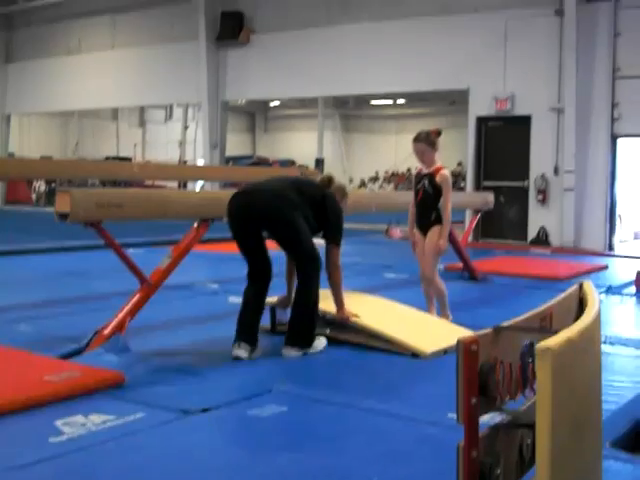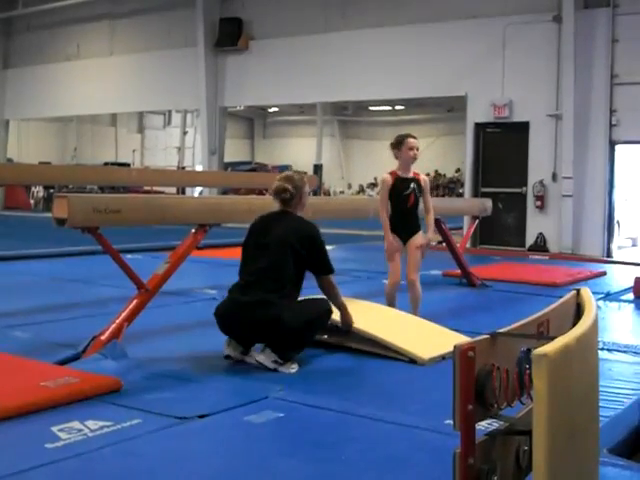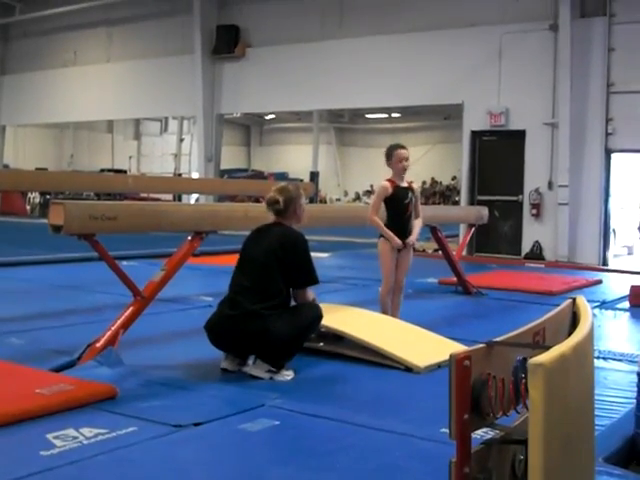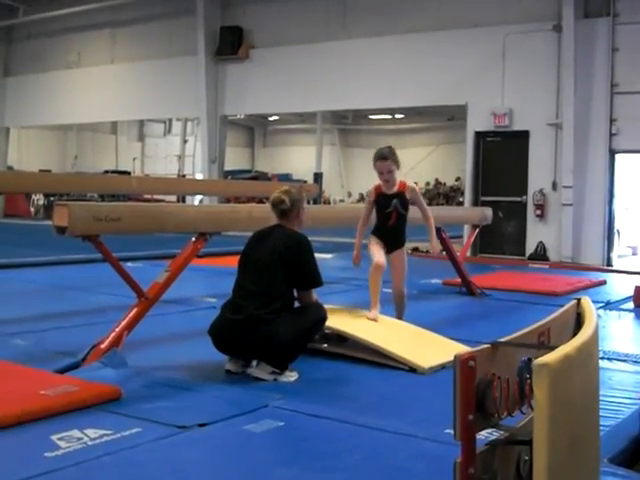
dt=1s
person 1, frame 1
right shoulder: (331, 204)
left elbow: (292, 255)
right elbow: (333, 264)
left wrist: (289, 295)
right wrist: (340, 307)
right hip: (277, 207)
left knee: (259, 273)
right knee: (310, 266)
left ankle: (243, 342)
right ankle: (300, 343)
person 1, frame 2
left shoulder: (259, 223)
right shoulder: (307, 230)
right elbow: (326, 282)
right wrist: (344, 311)
right hip: (267, 318)
right knee: (322, 309)
left ankle: (238, 344)
right ankle: (276, 354)
person 1, frame 3
left shoulder: (256, 234)
right shoulder: (294, 239)
right elbow: (301, 298)
right wrist: (310, 297)
right hip: (257, 331)
right knee: (312, 312)
left ankle: (236, 357)
right ankle: (268, 363)
person 1, frame 4
left shoulder: (257, 237)
right shoulder: (298, 241)
right elbow: (306, 298)
left wrist: (291, 296)
right wrist: (313, 300)
right hip: (260, 335)
right knee: (317, 312)
left ankle: (240, 358)
right ankle: (271, 365)
person 2, frame 1
left shoulder: (443, 174)
right shoulder: (417, 174)
left elbow: (447, 207)
left wrist: (444, 237)
right wrist: (411, 230)
left hip: (435, 226)
right hip: (420, 227)
left knee: (432, 275)
right knee: (423, 275)
left ankle: (445, 313)
right ankle: (431, 312)
person 2, frame 2
left shoulder: (422, 180)
right shoulder: (388, 179)
left elbow: (428, 210)
right elbow: (383, 211)
left wrist: (429, 235)
right wrist: (388, 238)
left hip: (415, 232)
right hip: (395, 232)
left knee: (413, 279)
right knee: (394, 279)
left ankle: (416, 317)
person 2, frame 3
left shoulder: (413, 188)
right shoulder: (386, 186)
left elbow: (418, 216)
right elbow: (372, 215)
left wrist: (414, 235)
right wrist: (391, 237)
left hip: (406, 242)
right hip: (388, 241)
left knee: (400, 285)
right knee: (388, 285)
person 2, frame 4
left shoulder: (409, 189)
right shoulder: (373, 193)
left elbow: (428, 215)
right elbow: (364, 221)
left wrist: (433, 240)
right wrist: (357, 248)
left hip: (398, 243)
right hip: (377, 238)
left knee: (399, 289)
right knee: (379, 263)
right ankle: (374, 307)
